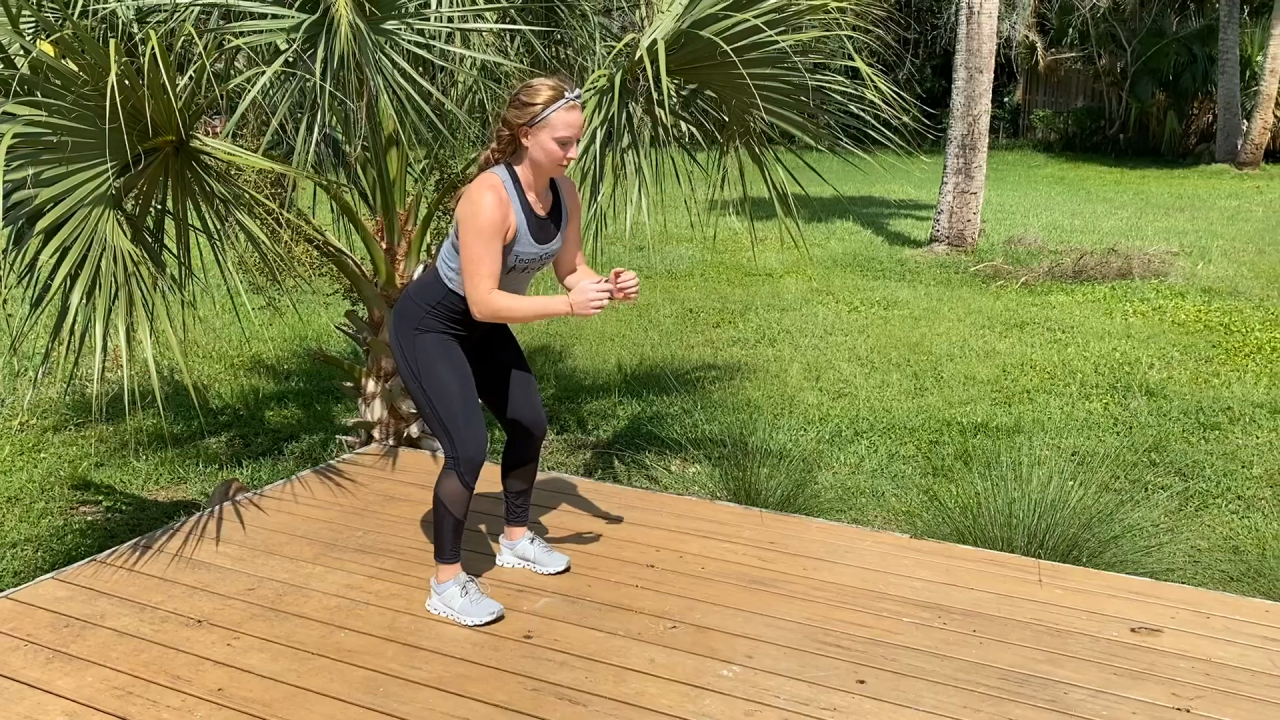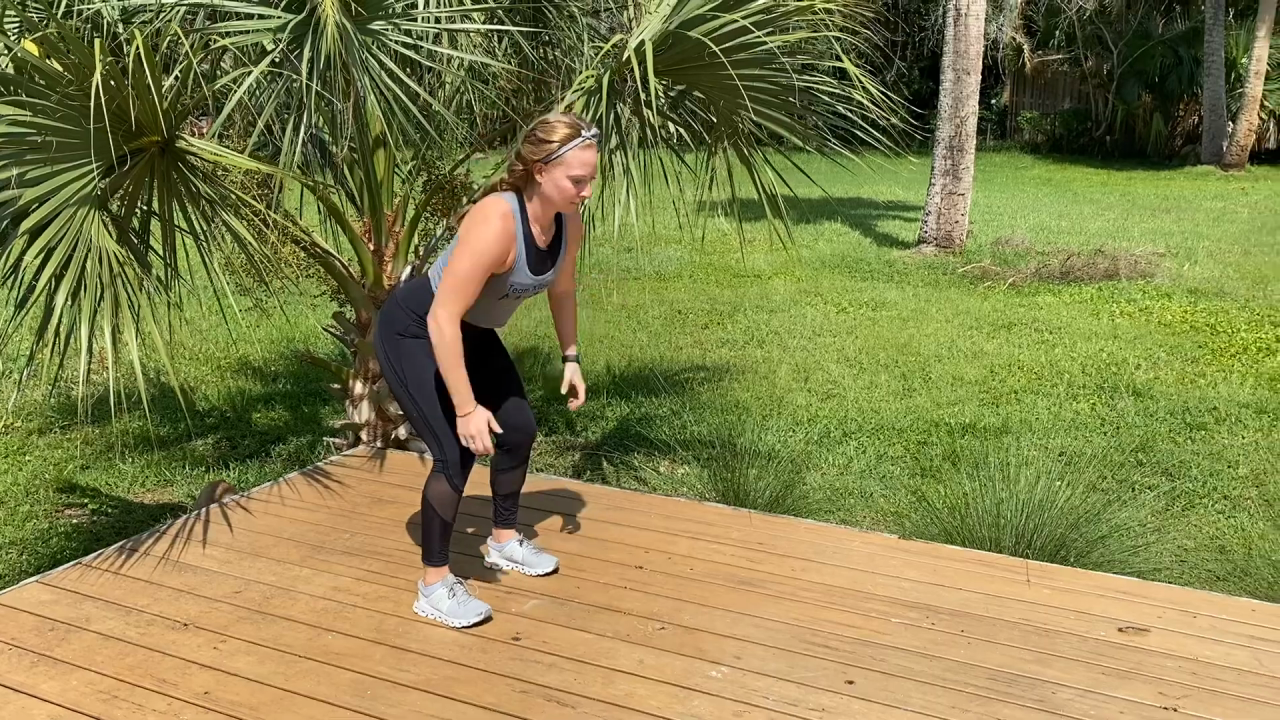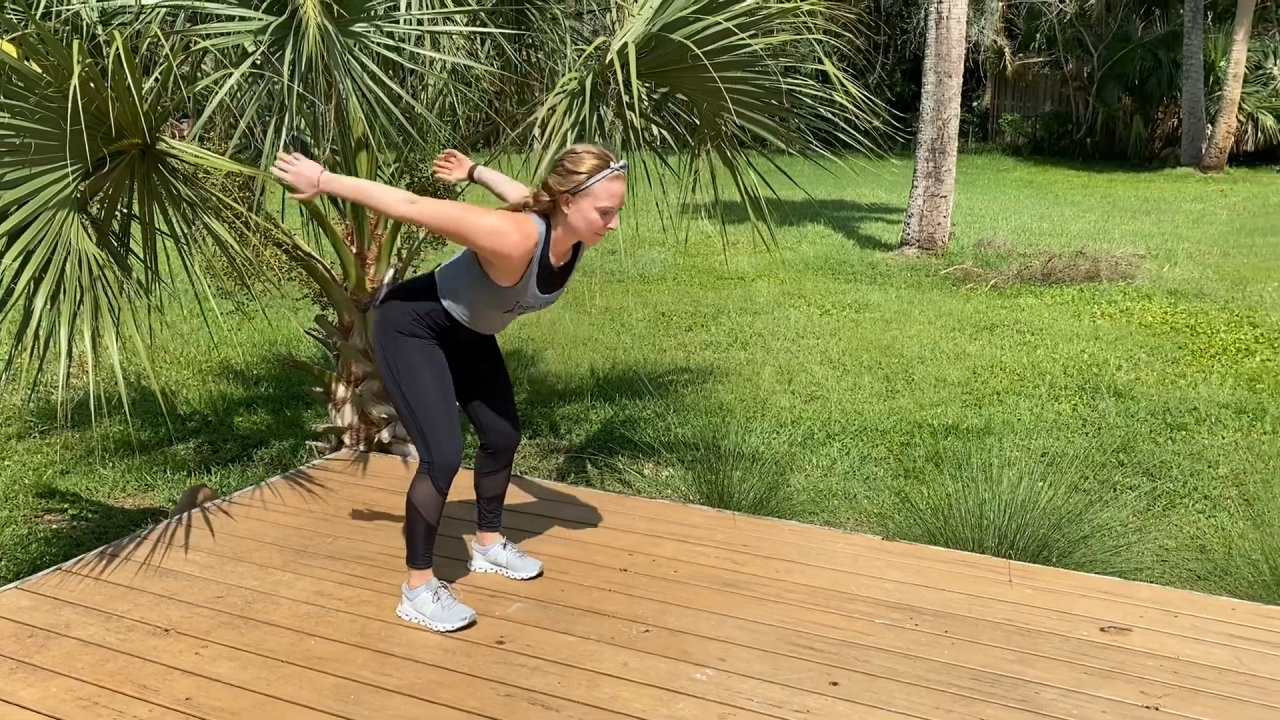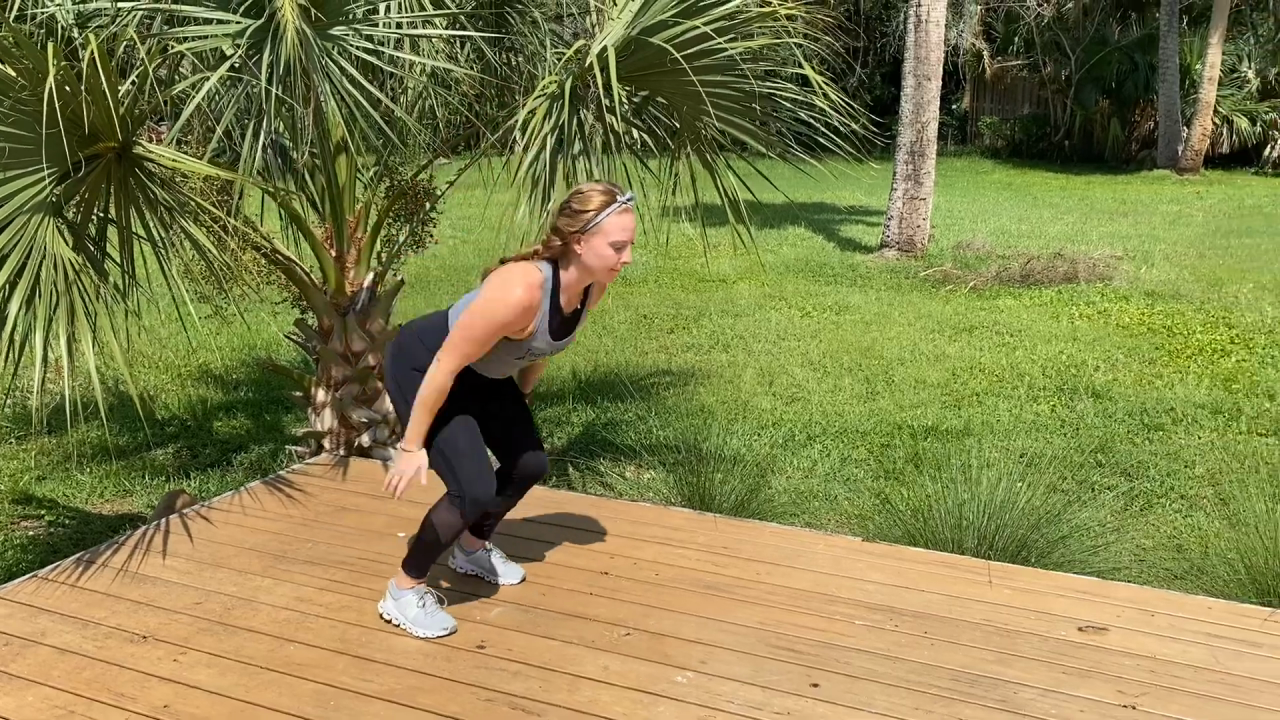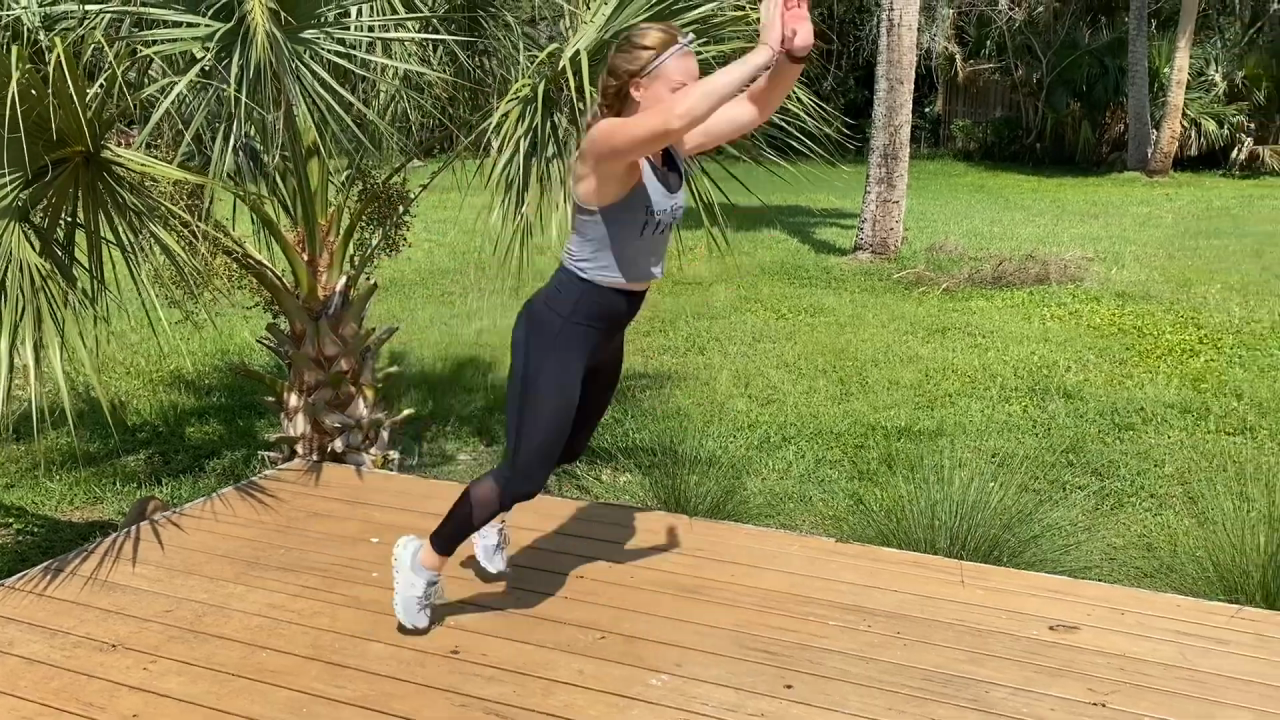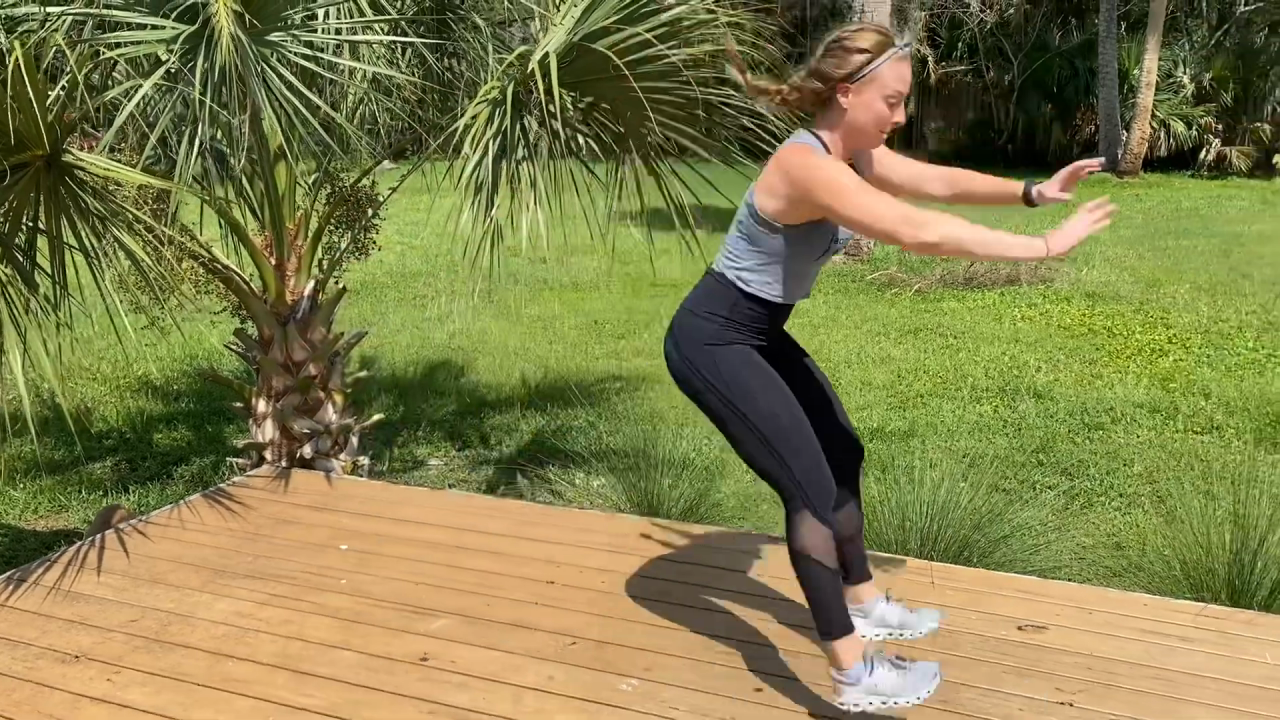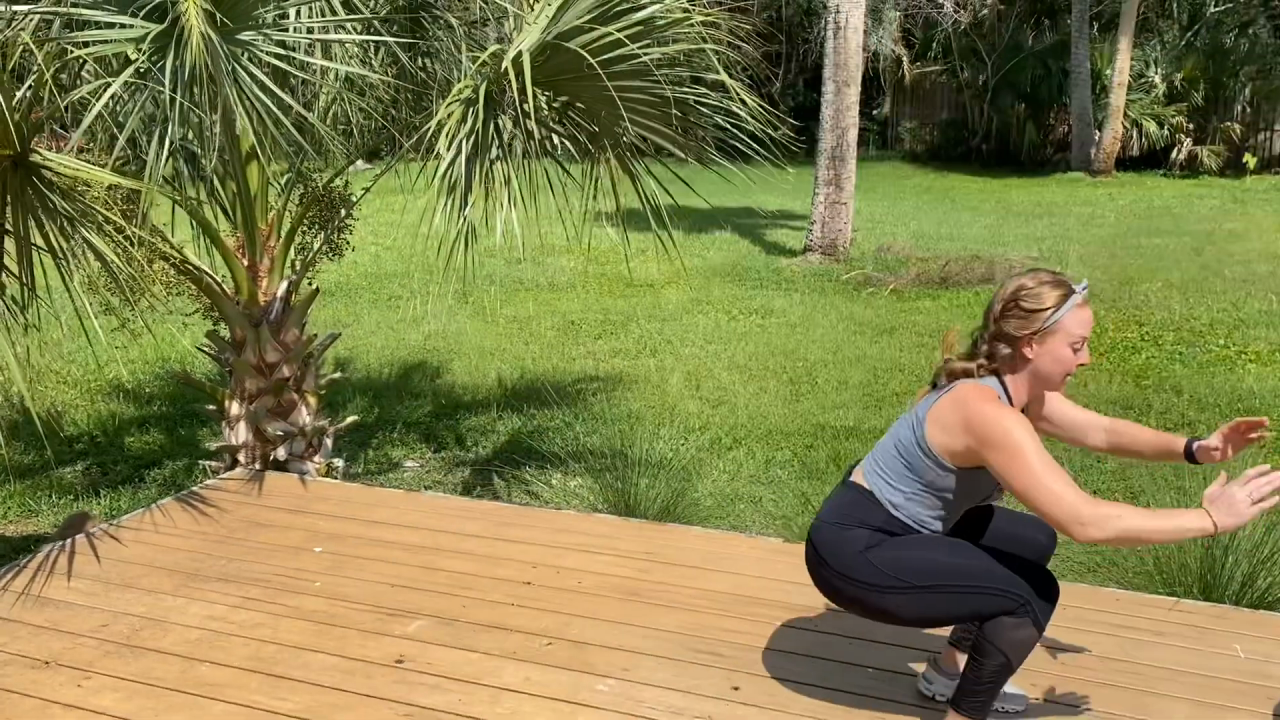
dt=0.3s
person 1, frame 1
left shoulder: (563, 193)
right shoulder: (489, 197)
left elbow: (571, 269)
right elbow: (483, 300)
left wrist: (607, 286)
right wrist: (567, 304)
left hip: (480, 325)
right hip: (427, 325)
left knee: (530, 424)
right knee: (468, 447)
left ankle: (516, 539)
right ankle: (446, 582)
person 1, frame 2
left shoulder: (570, 222)
right shoulder: (495, 224)
left elbow: (562, 292)
right elbow: (443, 320)
left wrist: (571, 358)
right wrist: (466, 408)
left hip: (474, 330)
right hip: (414, 331)
left knee: (518, 428)
right knee: (457, 451)
left ankle: (504, 540)
right ankle: (434, 585)
person 1, frame 3
left shoulder: (574, 234)
right shoulder: (516, 239)
left elbow: (525, 196)
right elbow: (410, 206)
left wrist: (474, 172)
right wrist: (324, 181)
left hip: (467, 329)
right hip: (411, 326)
left knee: (503, 435)
right knee: (442, 455)
left ankle: (488, 543)
right ankle: (417, 586)
person 1, frame 4
left shoulder: (590, 280)
right shoulder: (519, 292)
right elbow: (445, 366)
left wrist: (522, 388)
right wrist: (412, 444)
left hip: (485, 369)
right hip: (419, 363)
left knee: (530, 464)
right knee: (474, 486)
left ankle: (471, 547)
right ankle: (403, 591)
person 1, frame 5
left shoulder: (665, 145)
right shoulder: (608, 144)
left elbow: (759, 108)
right elbow: (678, 116)
left wrist: (793, 55)
right wrist: (762, 52)
left hip: (602, 332)
right hip: (558, 332)
left knee: (559, 454)
right knee: (523, 471)
left ankle: (483, 521)
right ankle: (425, 556)
person 1, frame 6
left shoulder: (852, 154)
right shoulder: (806, 166)
left elbow: (938, 182)
right elbow: (919, 234)
left wrist: (1034, 192)
right wrist: (1042, 245)
left hip: (757, 336)
right hip: (711, 340)
left knee: (842, 457)
right knee: (813, 484)
left ankle: (861, 600)
person 1, frame 7
left shoulder: (1018, 384)
right shoulder: (986, 414)
left elbow: (1101, 431)
right elbow: (1086, 522)
left wrist: (1193, 448)
right wrist: (1210, 518)
left hip: (893, 525)
right hip: (852, 553)
left knee: (1034, 543)
right knee: (1032, 595)
left ankle: (948, 670)
